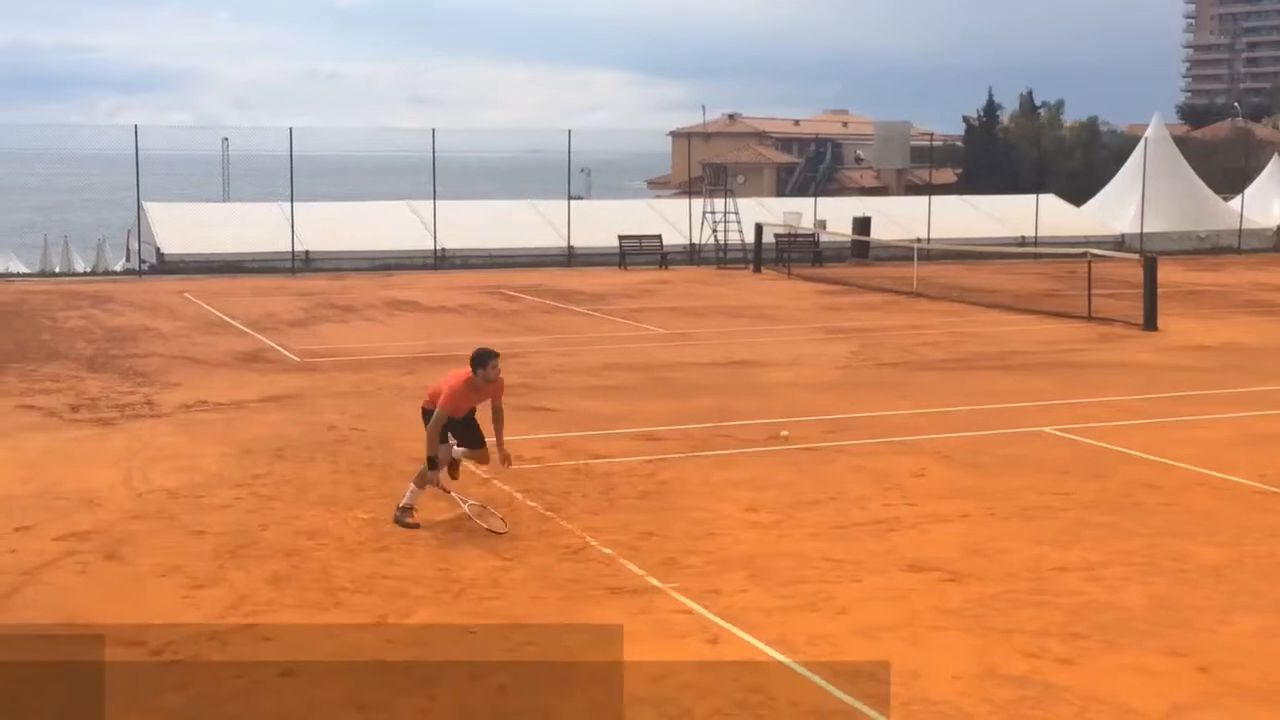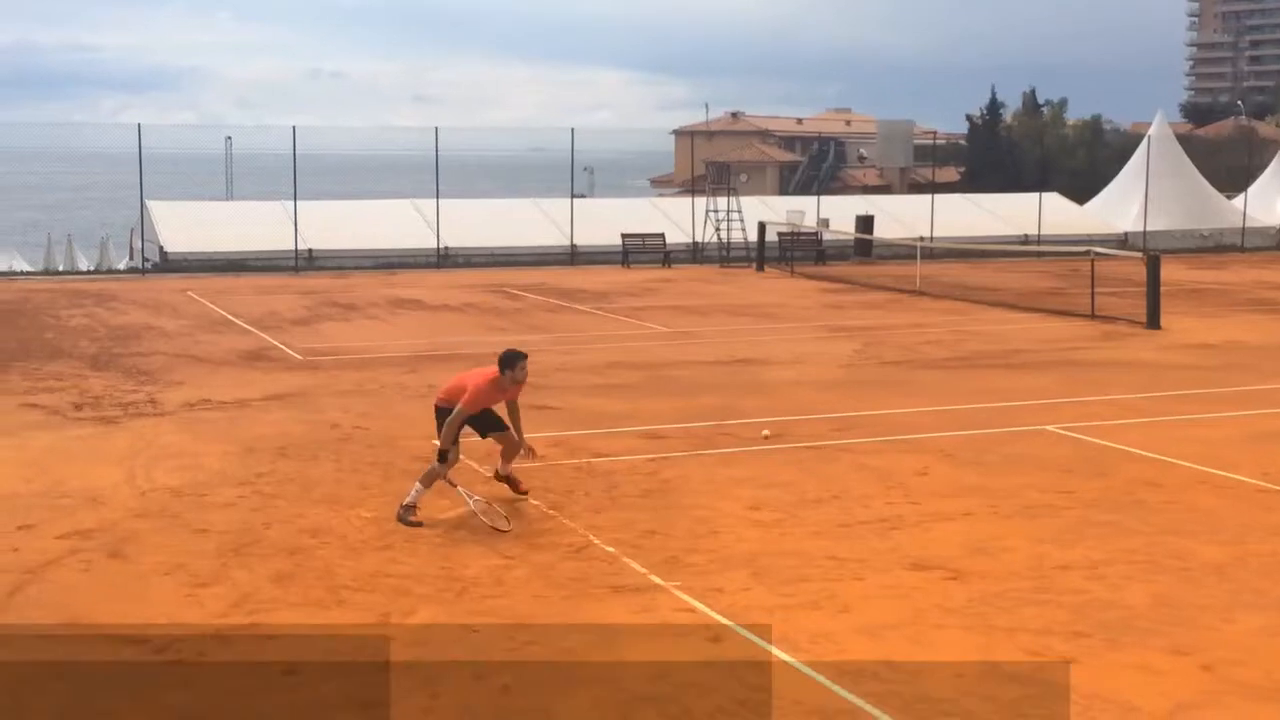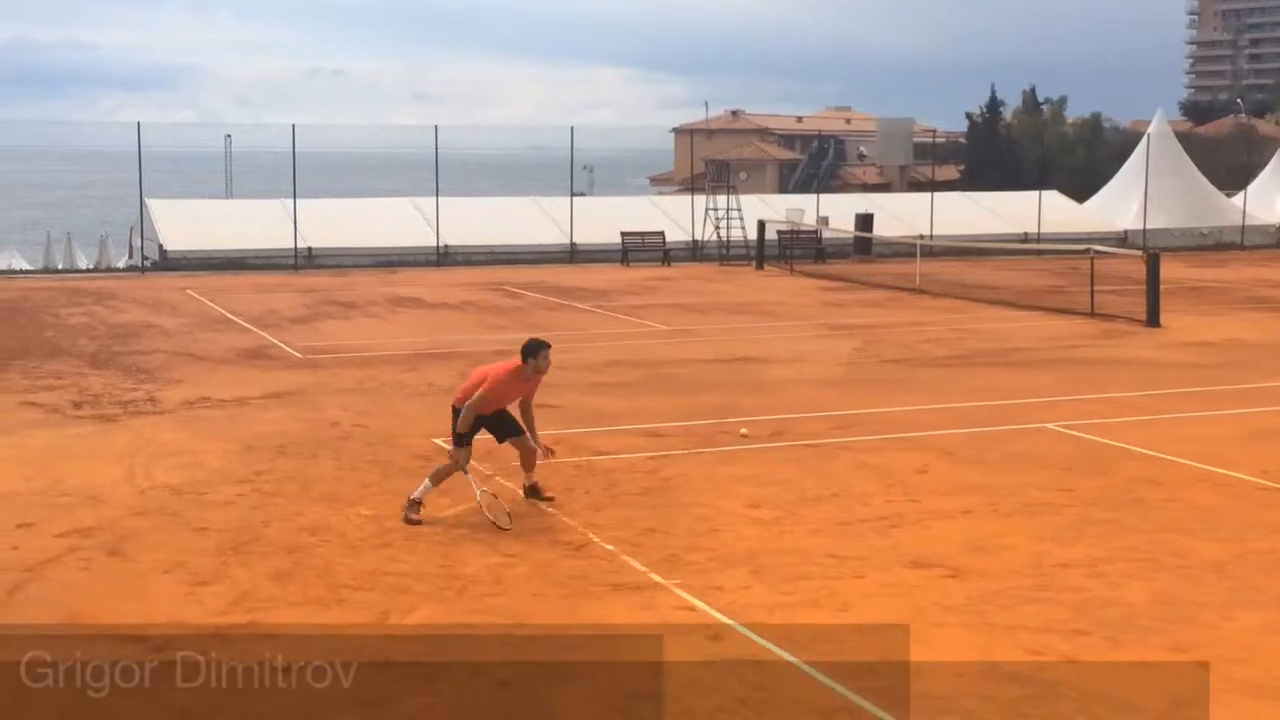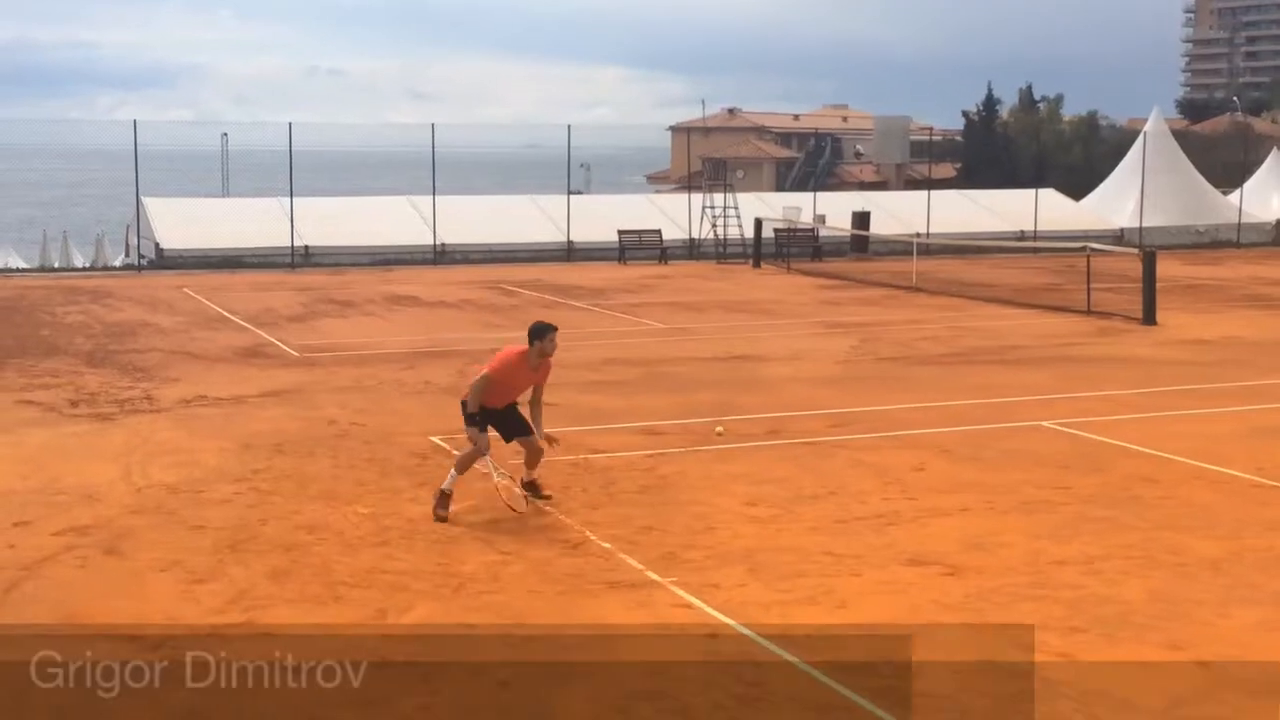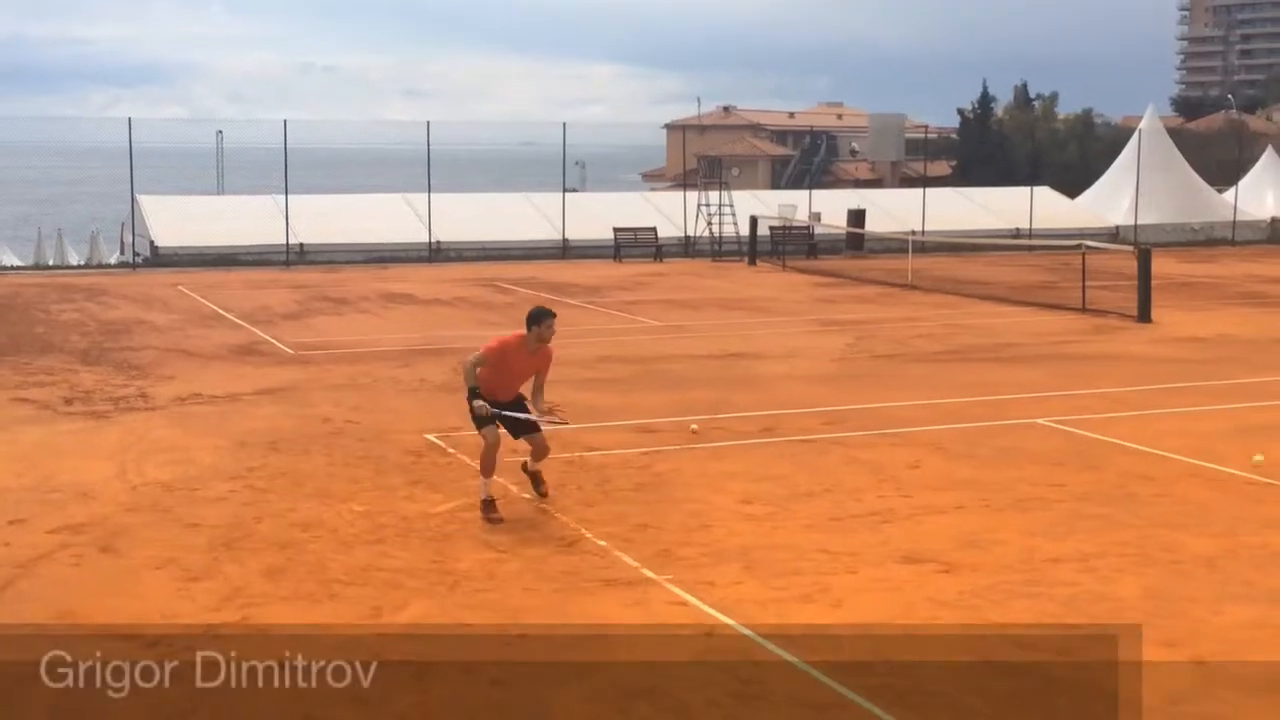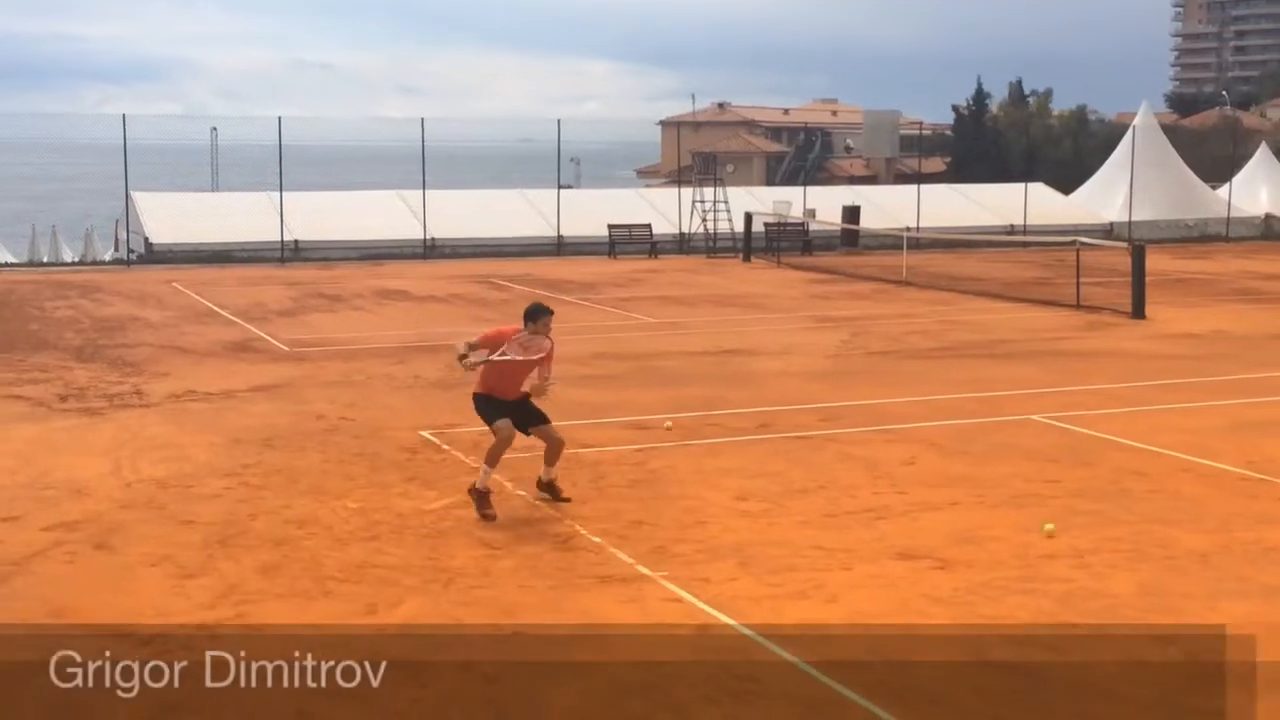
dt=0.1s
person 1, frame 1
left shoulder: (496, 383)
right shoulder: (456, 388)
left elbow: (497, 410)
right elbow: (433, 427)
left wrist: (501, 447)
right wrist: (431, 465)
left hip: (462, 410)
right hip: (435, 408)
left knee: (481, 457)
right knee: (441, 458)
left ankle: (455, 453)
right ankle: (405, 507)
person 1, frame 2
left shoulder: (517, 383)
right shoulder: (482, 387)
left elbow: (512, 407)
right elbow: (452, 422)
left wrist: (522, 440)
right wrist: (442, 459)
left hip: (478, 408)
right hip: (449, 405)
left knee: (512, 443)
right knee: (450, 458)
left ankle: (504, 473)
right ankle: (408, 505)
person 1, frame 3
left shoulder: (536, 377)
right shoulder: (504, 377)
left elbow: (526, 407)
right elbow: (470, 407)
left wrist: (536, 440)
right wrist: (459, 445)
left hip: (494, 409)
right hip: (466, 406)
left knee: (529, 450)
right knee: (460, 459)
left ankle: (531, 485)
right ankle: (415, 500)
person 1, frame 4
left shoulder: (545, 365)
right shoulder: (510, 359)
left elbow: (535, 401)
right elbow: (476, 385)
left wrist: (539, 430)
right wrist: (472, 424)
left hip: (504, 404)
right hip: (478, 401)
left knee: (535, 449)
right knee: (480, 447)
left ankle: (528, 480)
right ankle: (445, 491)
person 1, frame 5
left shoulder: (546, 353)
right shoulder: (508, 343)
left elbow: (538, 390)
right elbow: (471, 364)
left wrist: (541, 406)
right wrist: (474, 397)
left hip: (509, 399)
right hip: (483, 396)
left knee: (541, 446)
right knee: (492, 441)
left ankle: (531, 467)
right ankle: (487, 498)
person 1, frame 6
right shoulder: (502, 336)
left elbow: (544, 381)
right elbow: (466, 345)
left wrist: (539, 389)
right wrist: (465, 358)
left hip: (515, 398)
right hip: (487, 396)
left knee: (556, 441)
right knee: (506, 435)
left ankle: (547, 481)
right ankle: (481, 488)
